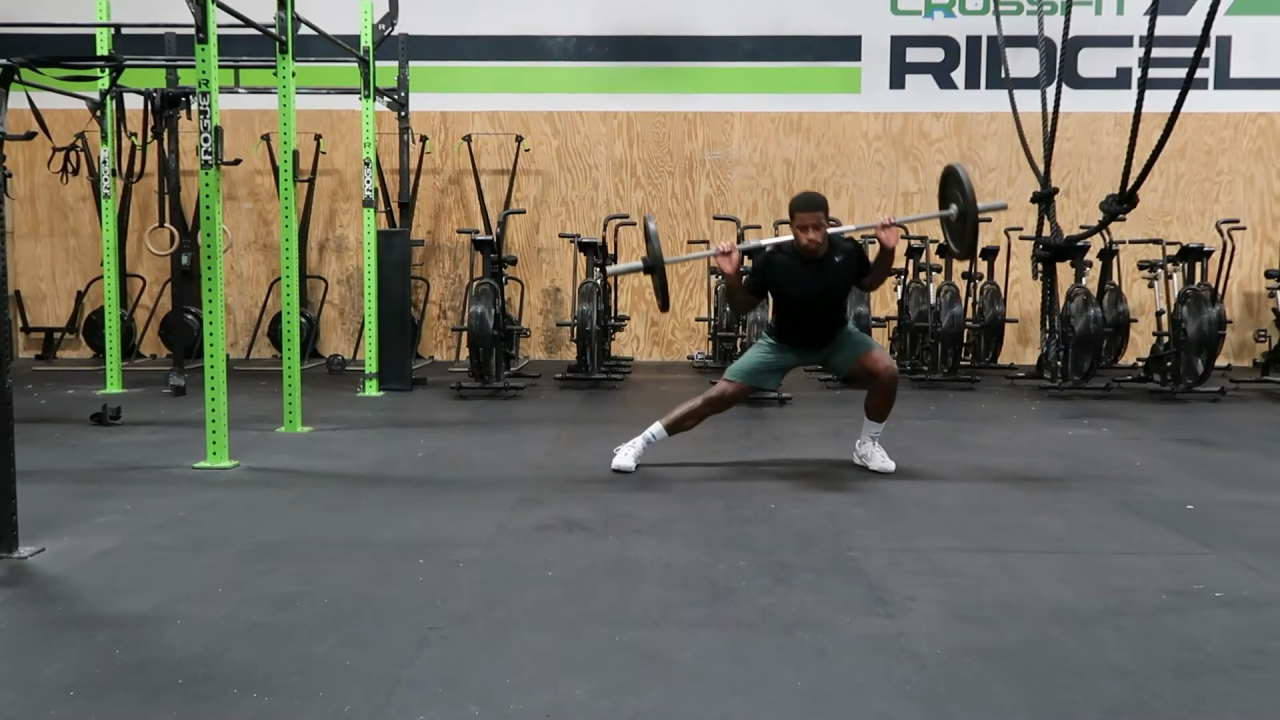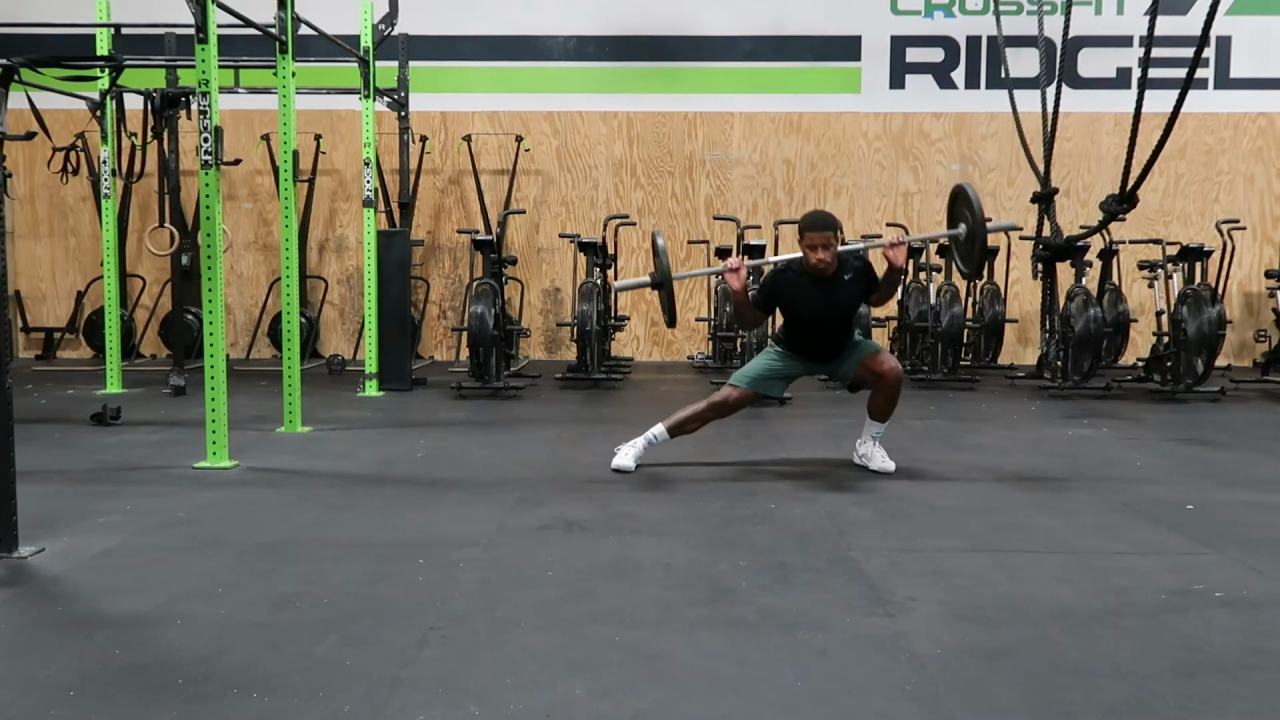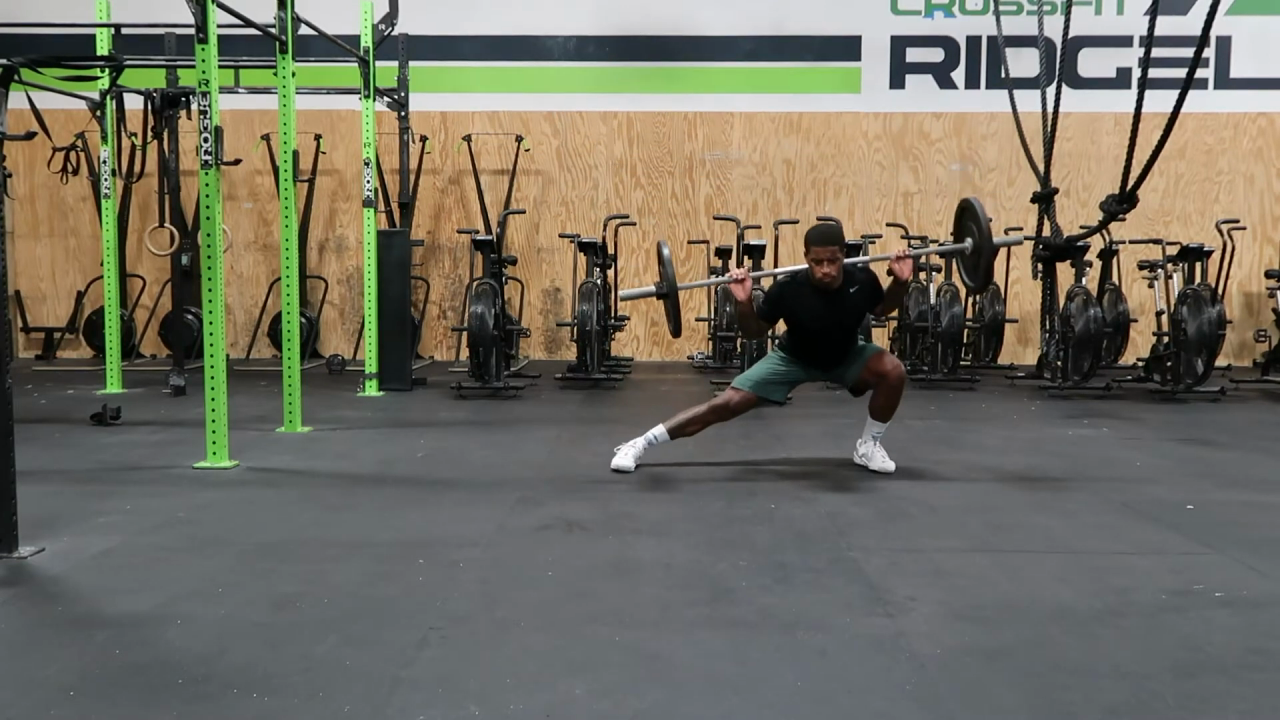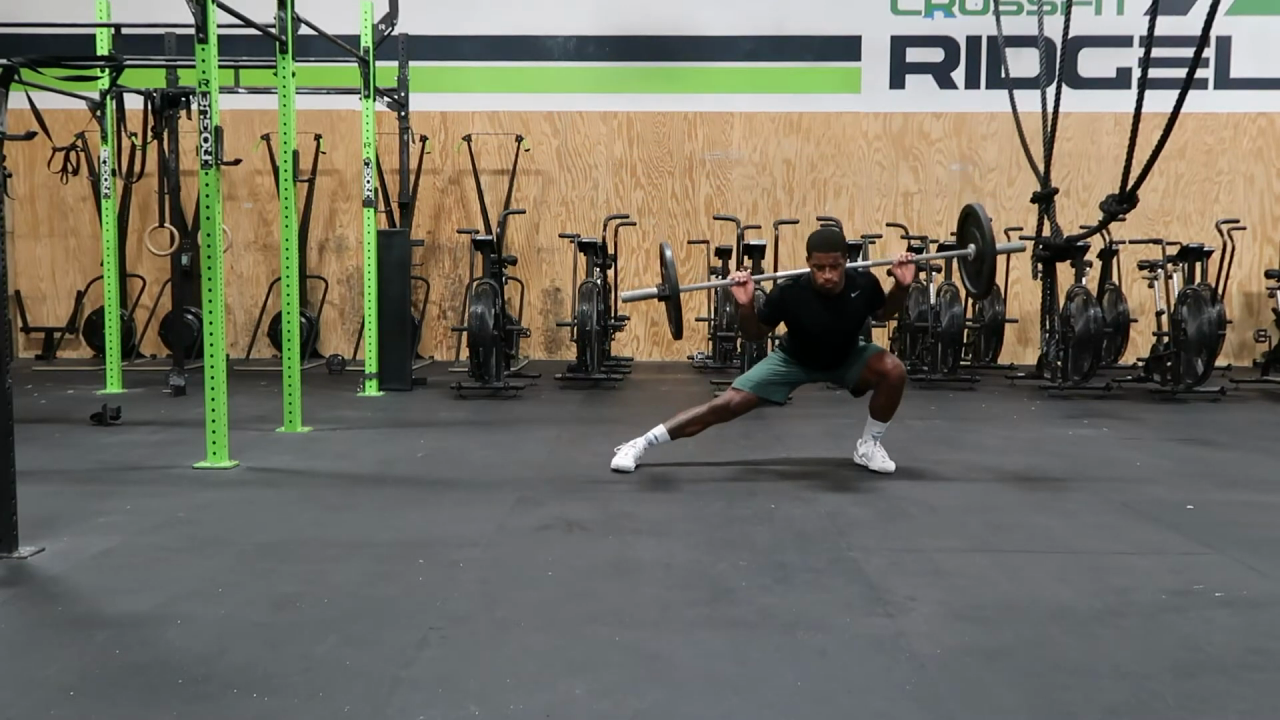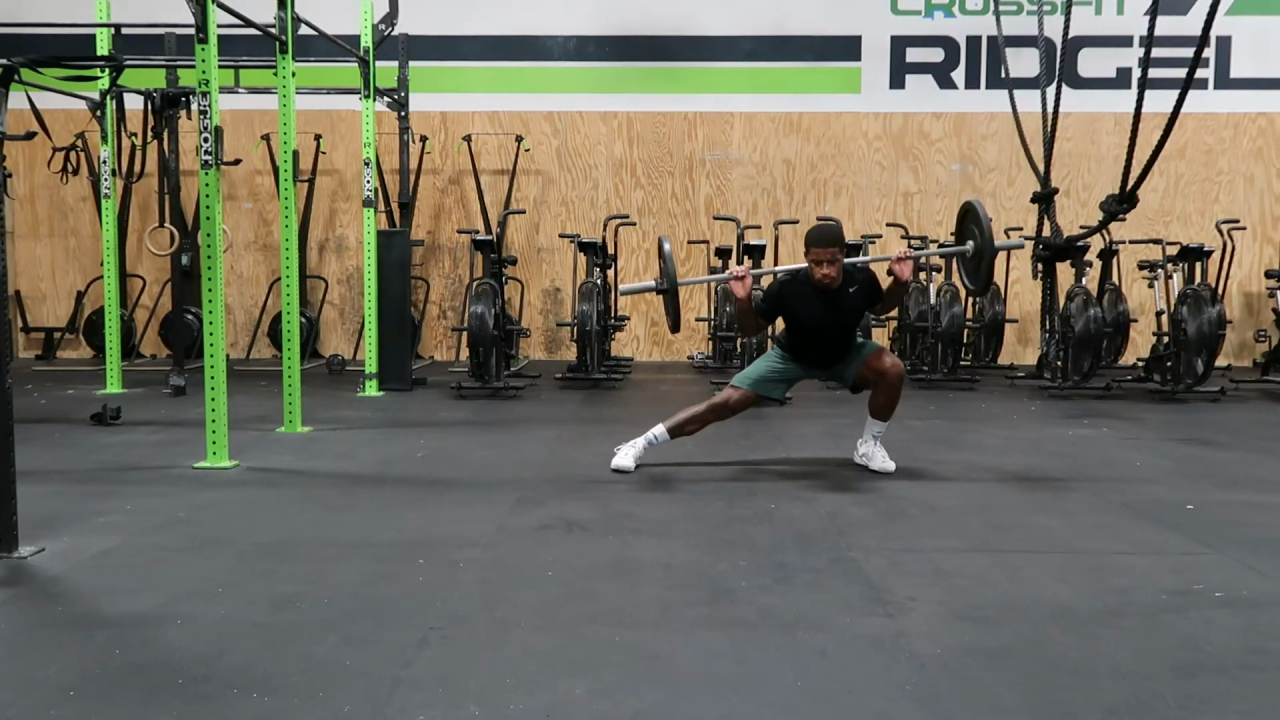
dt=0.1s
person 1, frame 1
left shoulder: (848, 252)
right shoulder: (774, 262)
left elbow: (869, 284)
right elbow: (741, 307)
left wrist: (887, 250)
right wrist: (731, 274)
left hip: (836, 337)
right hip: (783, 343)
left knee: (885, 372)
right knee: (720, 396)
left ankle: (868, 445)
right ankle: (638, 444)
person 1, frame 2
left shoulder: (857, 268)
right shoulder: (782, 278)
left elbow: (876, 299)
right elbow: (749, 322)
left wrist: (895, 269)
right wrist: (739, 291)
left hip: (842, 348)
right hip: (789, 353)
left knee: (890, 372)
right knee: (724, 401)
left ankle: (868, 445)
right ankle: (640, 444)
person 1, frame 3
left shoulder: (862, 280)
right shoulder: (788, 289)
left elbow: (881, 309)
right elbow: (754, 332)
left wrist: (900, 282)
right wrist: (744, 301)
left hip: (846, 356)
right hip: (793, 359)
left knee: (892, 372)
right knee: (726, 404)
left ankle: (868, 445)
right ankle: (638, 444)
person 1, frame 4
left shoulder: (864, 283)
right shoulder: (789, 293)
left elbow: (883, 313)
right elbow: (754, 335)
left wrist: (902, 286)
right wrist: (745, 304)
left hip: (847, 357)
right hip: (794, 361)
left knee: (893, 371)
right knee: (726, 405)
left ankle: (869, 445)
right ankle: (638, 444)
person 1, frame 5
left shoulder: (861, 279)
right shoulder: (788, 287)
left elbow: (880, 309)
right elbow: (751, 329)
left wrist: (901, 283)
right wrist: (743, 299)
left hip: (845, 353)
right hip: (791, 356)
left knee: (892, 369)
right knee: (725, 403)
left ankle: (869, 445)
right ankle: (638, 445)
